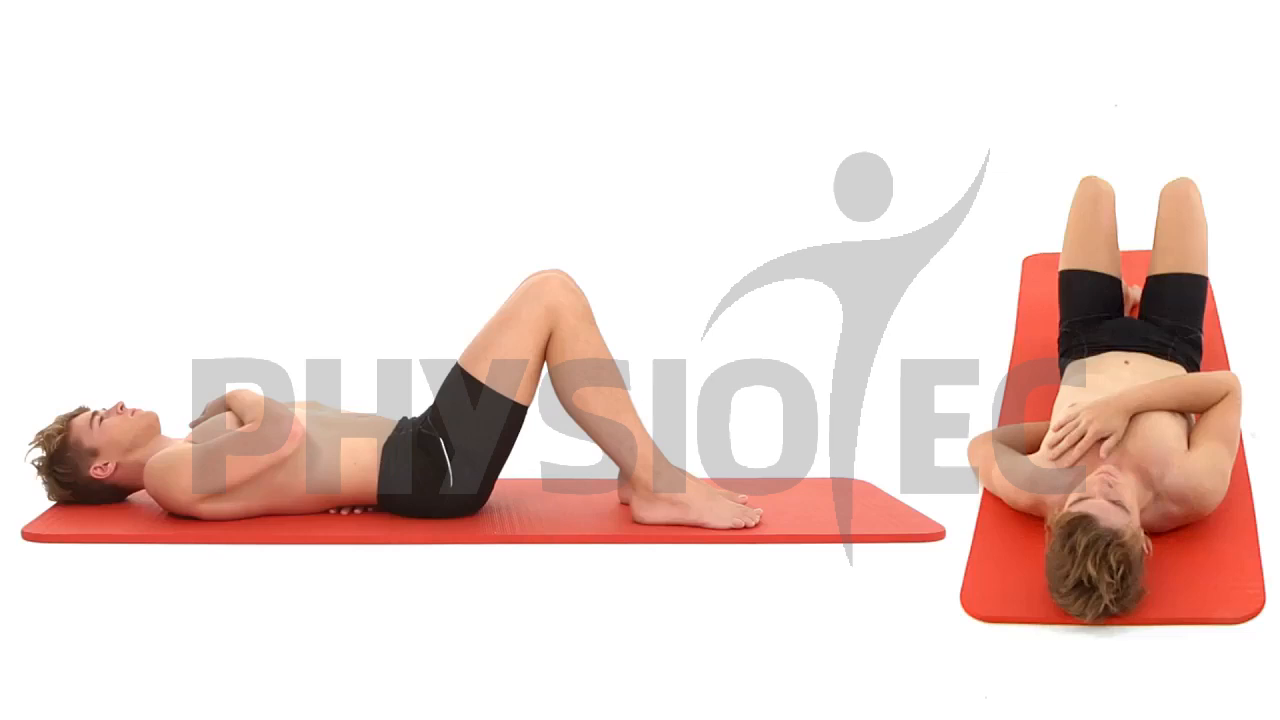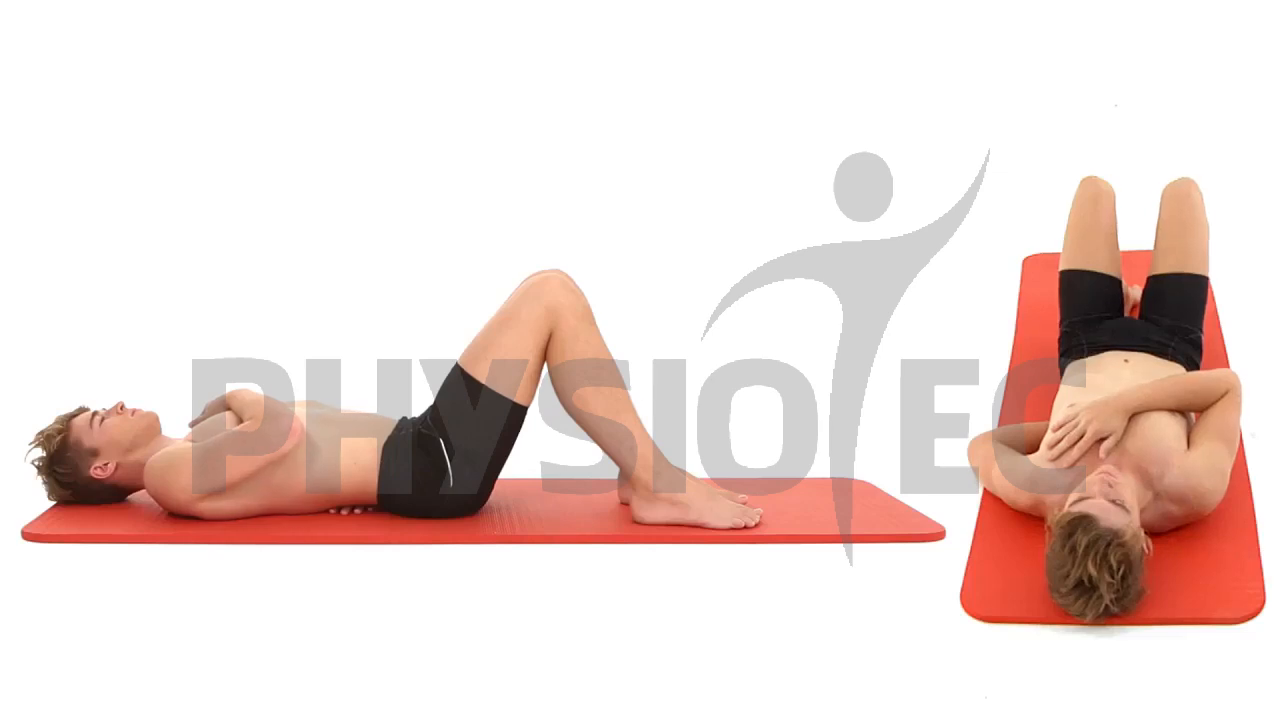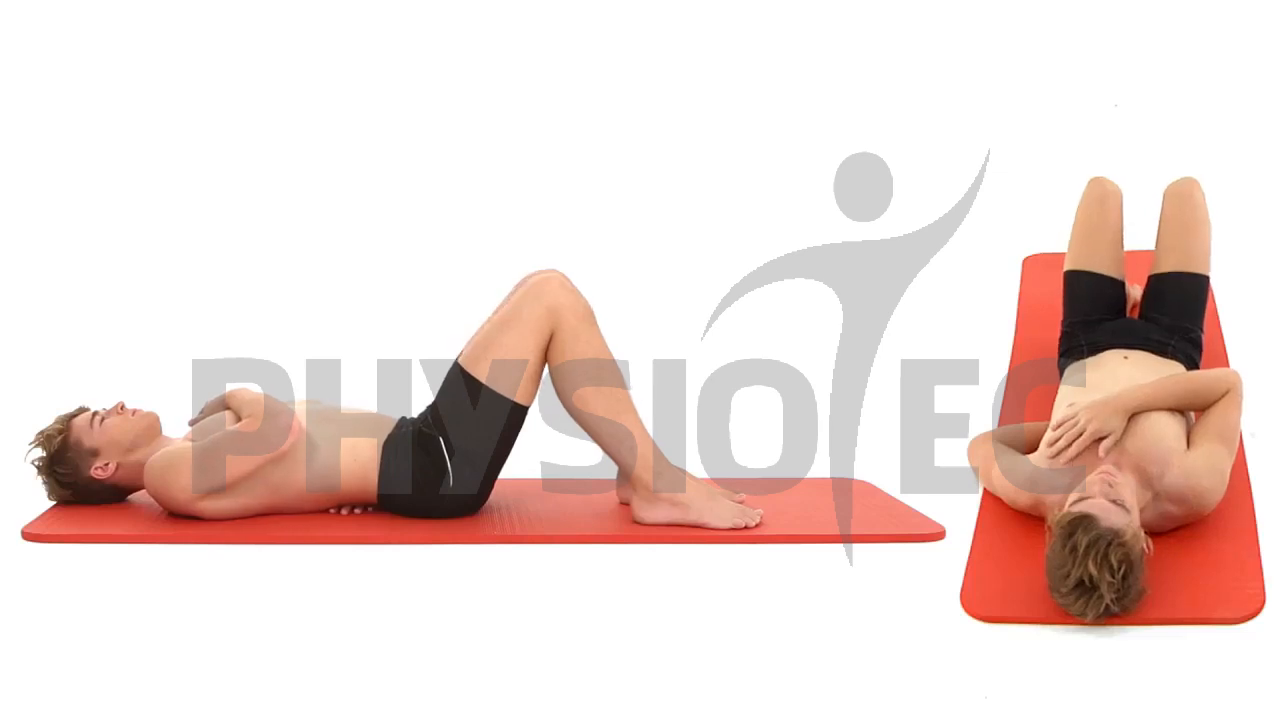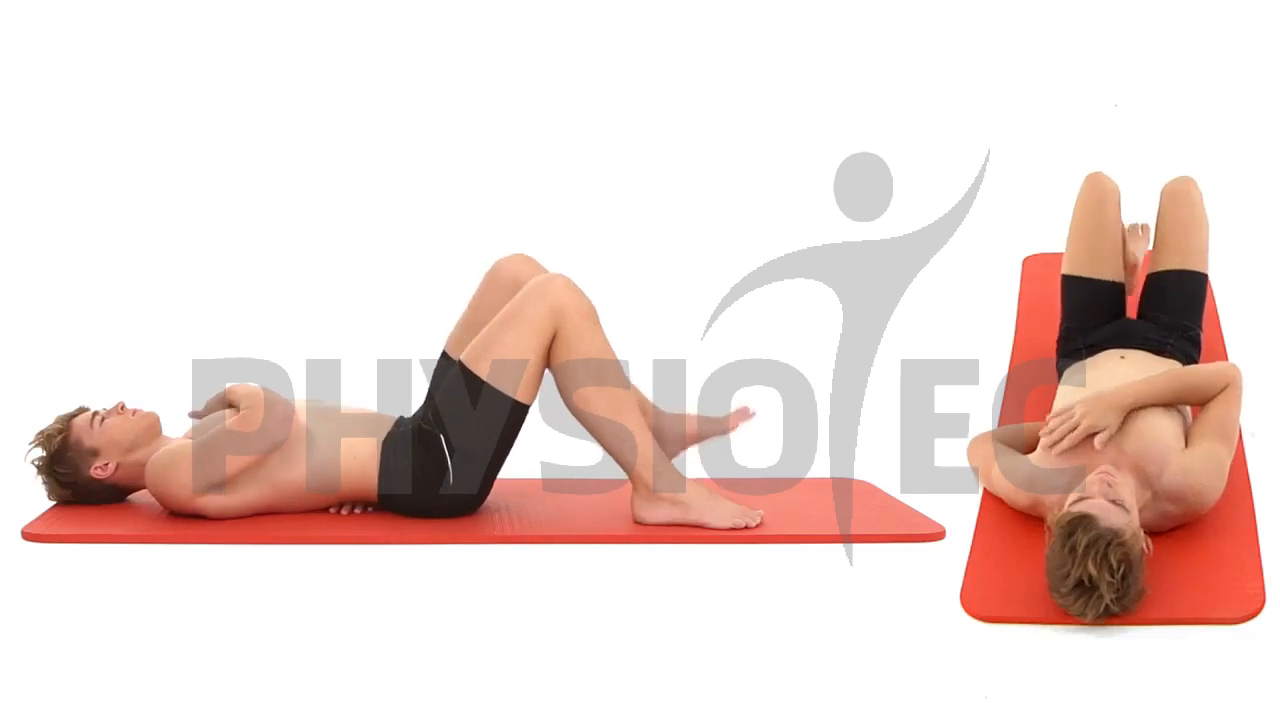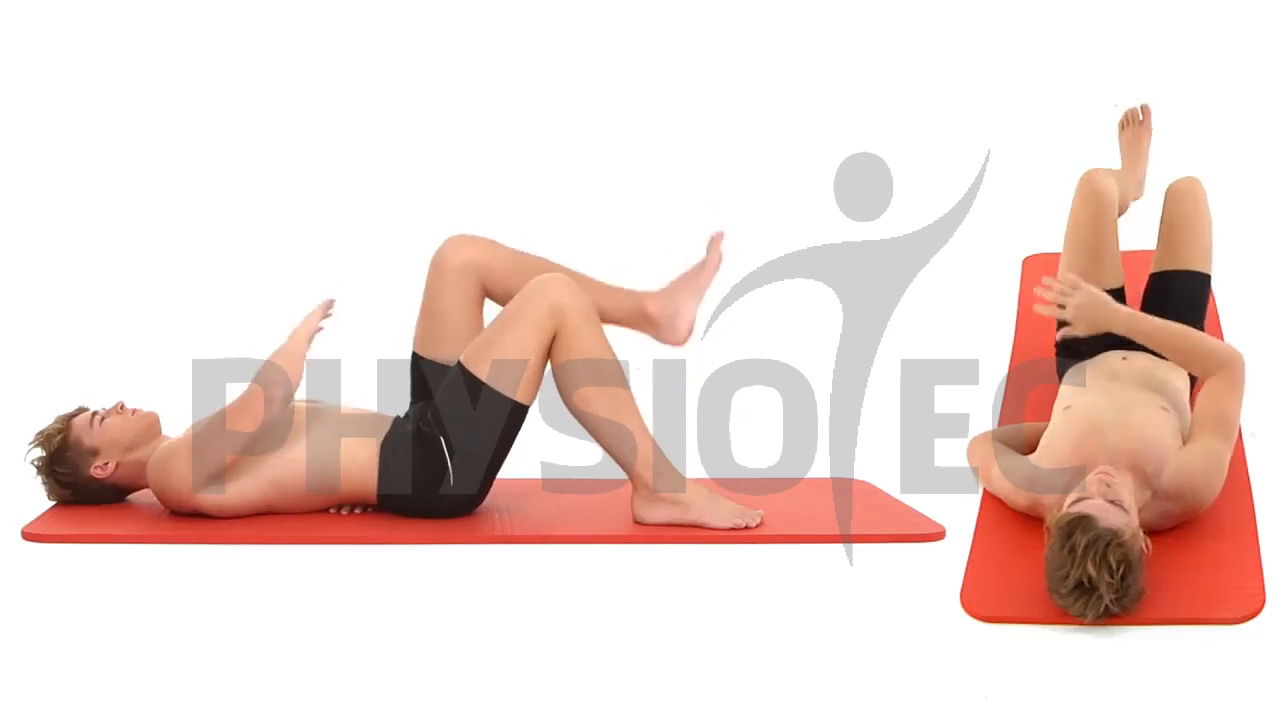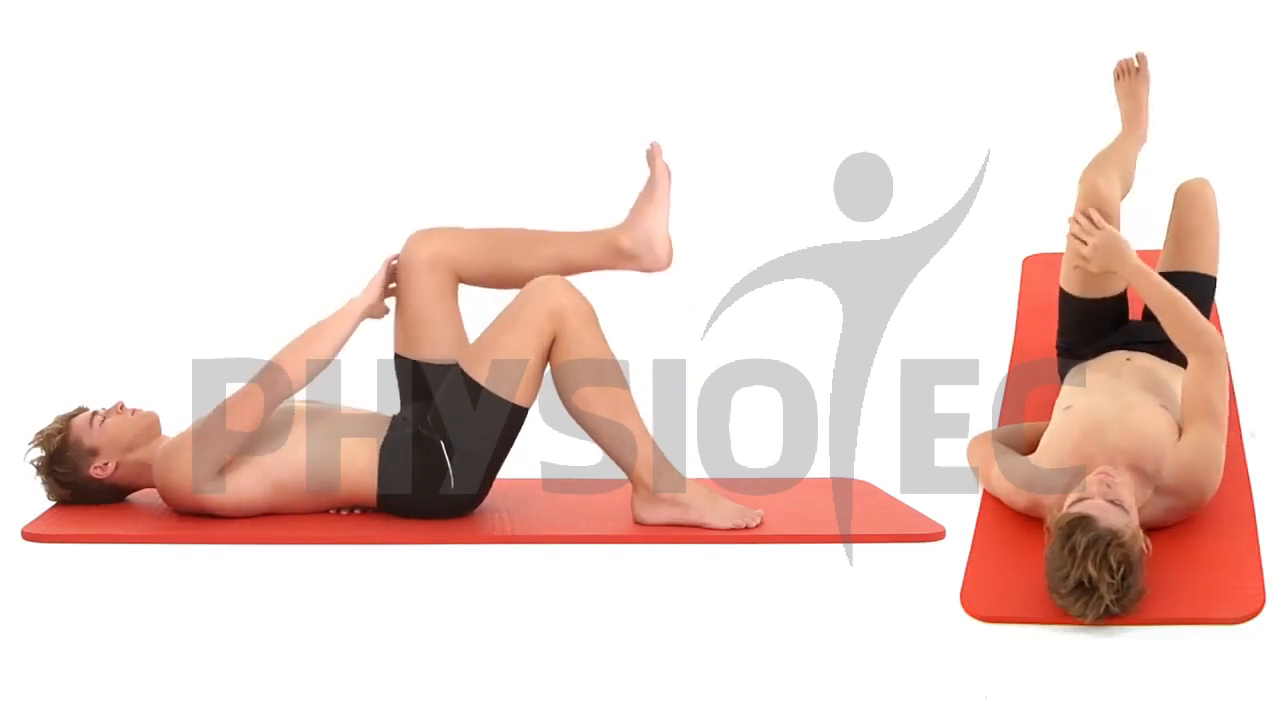
dt=0.4s
person 1, frame 1
left shoulder: (194, 446)
right shoulder: (174, 474)
right elbow: (287, 435)
right wrist: (242, 400)
left hip: (419, 442)
right hip: (433, 468)
left knee: (547, 290)
right knee: (553, 296)
left ankle: (643, 473)
right ankle: (661, 490)
person 1, frame 2
left shoulder: (199, 447)
right shoulder: (174, 473)
right elbow: (286, 433)
right wrist: (240, 399)
left hip: (420, 444)
right hip: (432, 470)
left knee: (547, 292)
right knee: (552, 296)
left ankle: (643, 474)
right ankle: (658, 488)
person 1, frame 3
left shoulder: (197, 447)
right shoulder: (173, 474)
right elbow: (282, 430)
right wrist: (240, 397)
left hip: (421, 441)
right hip: (435, 469)
left knee: (544, 287)
right knee: (553, 299)
left ankle: (642, 471)
right ankle: (661, 490)
person 1, frame 4
left shoulder: (198, 451)
right shoulder: (175, 472)
right elbow: (281, 423)
right wrist: (238, 392)
left hip: (420, 439)
right hip: (434, 468)
left knee: (517, 272)
right knee: (556, 298)
left ankle: (653, 427)
right ankle: (660, 488)
person 1, frame 5
left shoulder: (199, 451)
right shoulder: (175, 471)
right elbow: (266, 406)
right wrist: (300, 333)
left hip: (418, 435)
right hip: (435, 468)
left knee: (462, 254)
right knee: (554, 300)
left ankle: (655, 310)
right ankle: (661, 491)
person 1, frame 6
left shoulder: (199, 452)
right shoulder: (181, 472)
right elbow: (272, 388)
right wrist: (358, 306)
left hip: (419, 436)
right hip: (436, 468)
left knee: (429, 251)
right knee: (553, 299)
left ankle: (627, 243)
right ankle: (662, 491)
person 2, frame 1
left shoulder: (1035, 492)
right shoulder: (1191, 495)
left elbow: (979, 444)
right elbow: (1228, 385)
left wrist: (1060, 424)
right wrist: (1127, 405)
left hip: (1088, 350)
right hip: (1167, 350)
left knee: (1095, 188)
right knee: (1180, 189)
left ankle: (1125, 298)
right ankle: (1131, 299)
person 2, frame 2
left shoulder: (1036, 494)
right shoulder: (1192, 495)
left elbow: (980, 446)
right elbow: (1228, 383)
left wrist: (1062, 423)
right wrist: (1126, 405)
left hip: (1089, 350)
right hip: (1167, 351)
left knee: (1095, 189)
right knee: (1182, 189)
left ankle: (1124, 298)
right ankle: (1132, 300)
person 2, frame 3
left shoulder: (1035, 492)
right shoulder: (1190, 495)
left elbow: (979, 444)
right elbow: (1229, 382)
left wrist: (1058, 425)
right wrist: (1125, 404)
left hip: (1089, 349)
right hip: (1167, 350)
left knee: (1103, 190)
right knee: (1184, 189)
left ankle: (1124, 299)
right ankle: (1133, 301)
person 2, frame 4
left shoulder: (1035, 493)
right shoulder: (1187, 495)
left elbow: (979, 445)
right elbow: (1228, 377)
left wrist: (1054, 427)
right wrist: (1121, 401)
left hip: (1087, 352)
right hip: (1165, 351)
left knee: (1100, 186)
right knee: (1181, 188)
left ankle: (1127, 266)
right ankle: (1133, 266)
person 2, frame 5
left shoulder: (1033, 495)
right shoulder: (1187, 494)
left elbow: (979, 444)
right elbow: (1229, 364)
left wrist: (1055, 427)
right wrist: (1117, 318)
left hip: (1085, 362)
right hip: (1164, 365)
left knee: (1097, 185)
right knee: (1185, 189)
left ankle: (1130, 180)
person 2, frame 6
left shoulder: (1032, 496)
right shoulder: (1187, 489)
left elbow: (979, 444)
right elbow: (1210, 352)
left wrist: (1052, 425)
right wrist: (1128, 265)
left hip: (1088, 360)
right hip: (1164, 361)
left knee: (1095, 190)
right knee: (1195, 190)
left ankle: (1135, 129)
